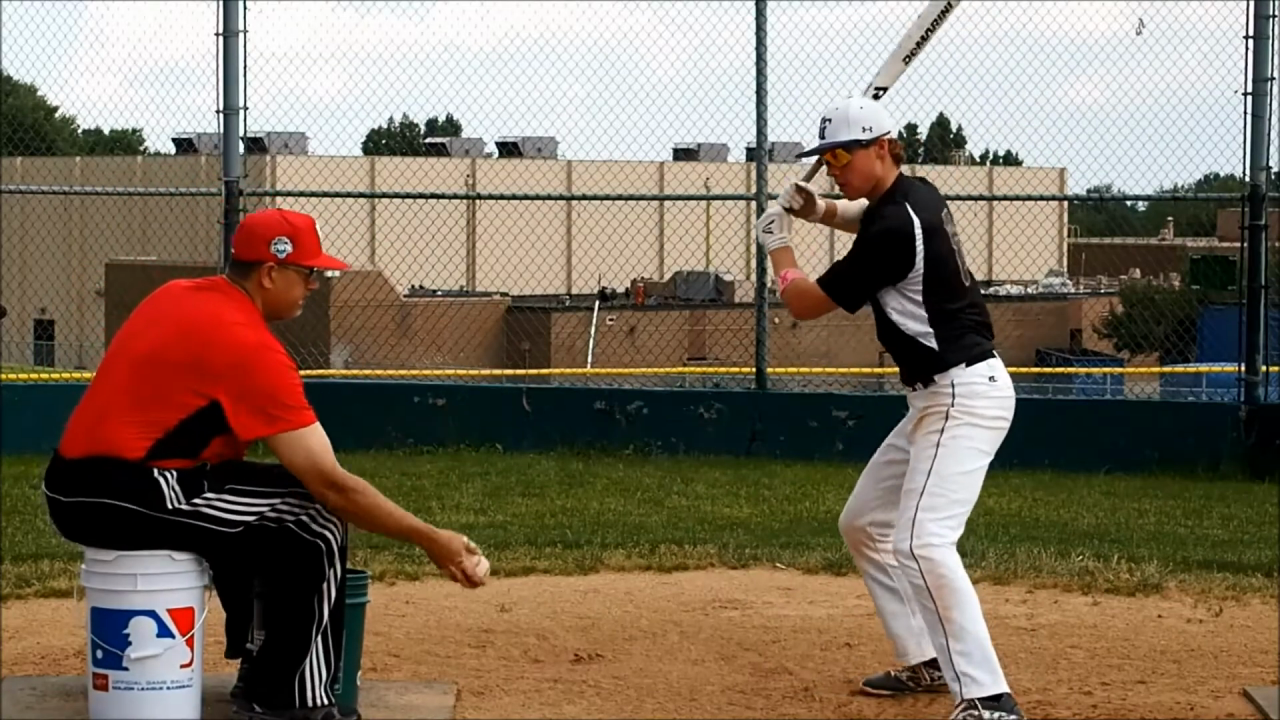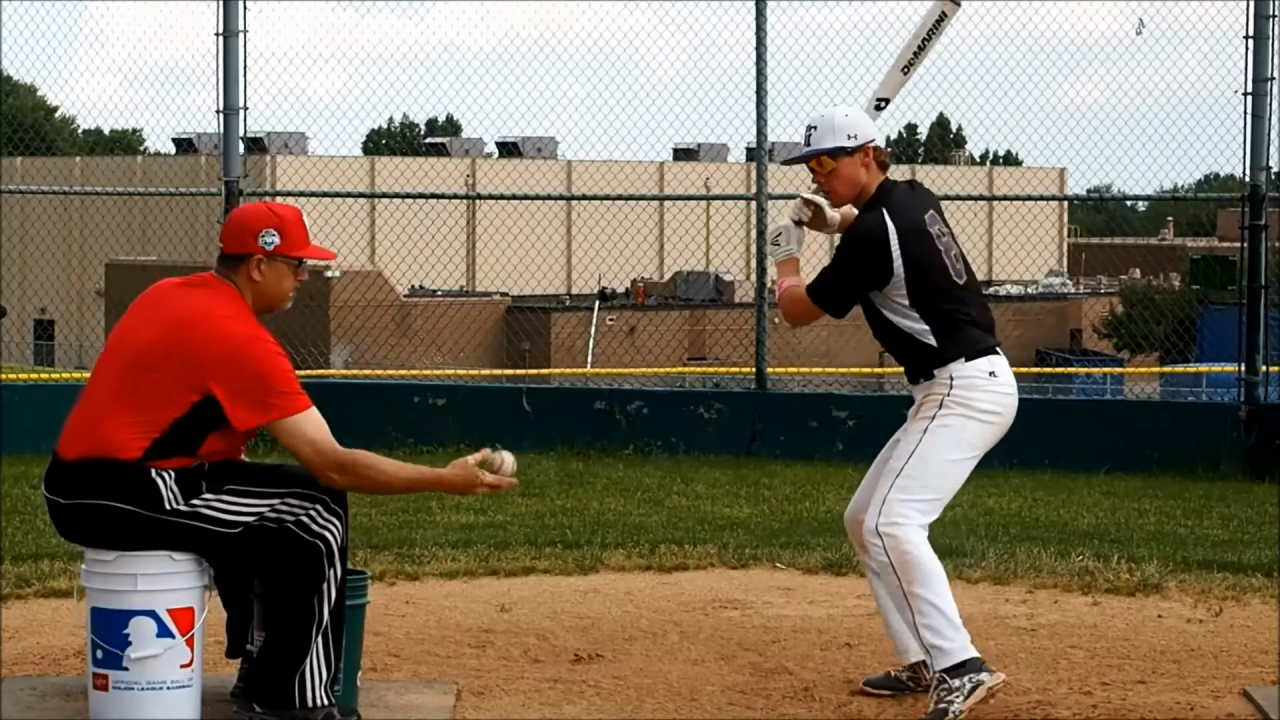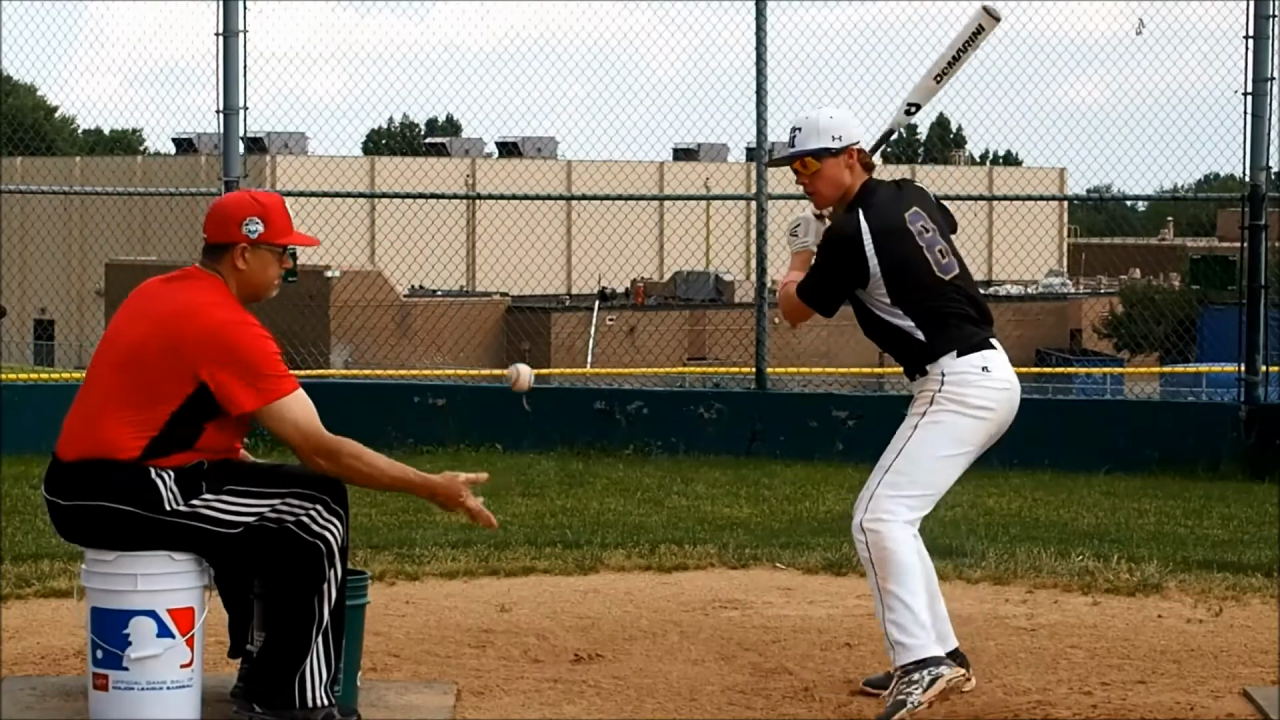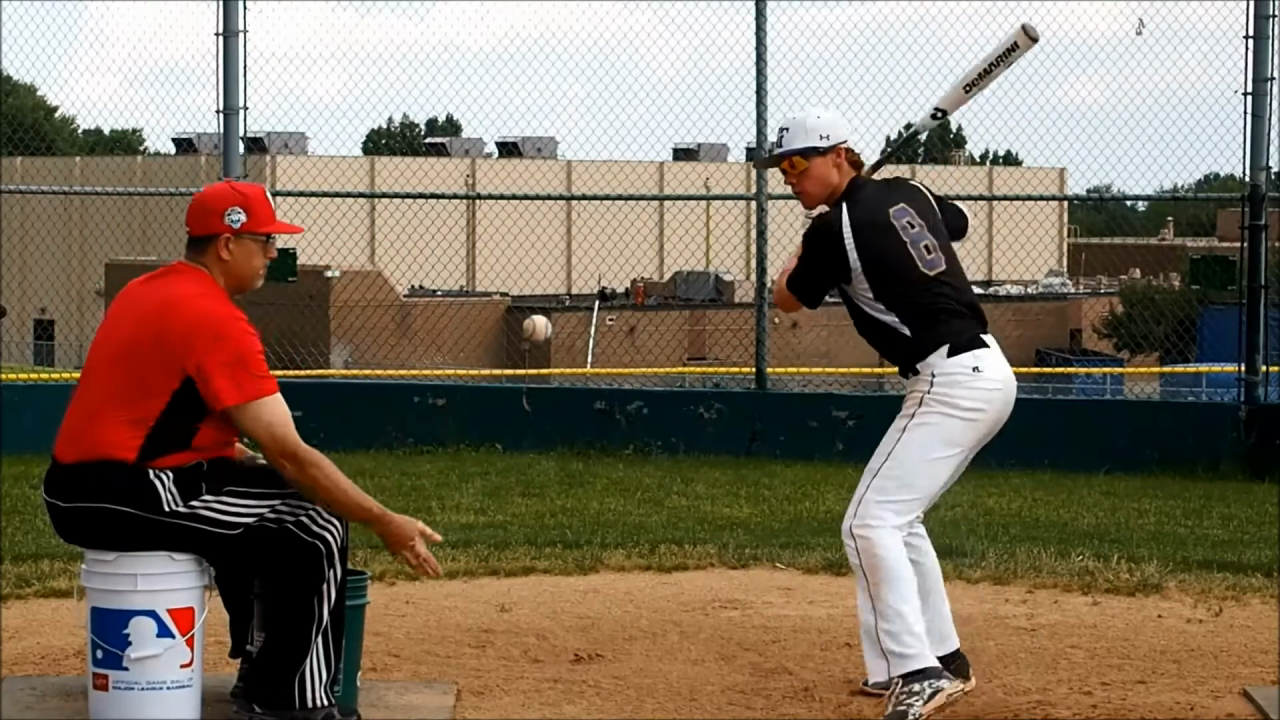
dt=0.1s
person 1, frame 1
left shoulder: (893, 230)
right shoulder: (914, 193)
left elbow: (803, 304)
right elbow: (871, 215)
left wrist: (776, 243)
right wrist: (820, 208)
left hip: (966, 394)
right hip: (947, 393)
left knee: (923, 542)
right knee: (863, 523)
right ankle: (932, 661)
person 1, frame 2
left shoulder: (874, 234)
right shoulder: (911, 195)
left elbow: (797, 311)
left wrist: (784, 251)
right wrist: (828, 218)
left hip: (966, 389)
right hip: (954, 388)
left knee: (894, 522)
right knee: (865, 519)
left ankle: (960, 670)
right ankle: (929, 661)
person 1, frame 3
left shoulder: (847, 235)
right shoulder: (910, 194)
left elbow: (793, 310)
left wrist: (801, 246)
left hip: (961, 384)
right hip: (982, 376)
left knee: (881, 516)
right knee: (887, 514)
left ankle: (919, 665)
right ankle: (934, 653)
person 1, frame 4
left shoulder: (832, 230)
right shoulder: (908, 191)
left elbow: (786, 298)
right elbow: (957, 223)
left hip: (951, 383)
right hip: (979, 374)
left knee: (871, 521)
right knee: (892, 518)
right ankle: (940, 657)
person 2, frame 1
left shoulder: (177, 295)
right shoulder: (248, 347)
right elbow: (331, 483)
left wrist: (231, 458)
right wrist: (430, 540)
left hip: (79, 485)
right hip: (120, 496)
left knee: (273, 496)
right knee: (313, 513)
left ankle: (264, 676)
person 2, frame 2
left shoulder: (167, 293)
right shoulder: (240, 337)
right elbow: (332, 464)
left wrist: (234, 457)
right wrist: (444, 479)
left hip: (79, 487)
right hip: (121, 498)
left knee: (275, 506)
right knee: (313, 518)
left ankle: (265, 673)
person 2, frame 3
left shoulder: (154, 290)
right shoulder: (230, 327)
right elbow: (321, 447)
left wrist: (233, 457)
right wrist: (433, 488)
left hip: (79, 488)
right hip: (120, 500)
left knee: (280, 499)
right knee: (316, 517)
left ankle: (266, 670)
person 2, frame 4
left shoulder: (146, 289)
right shoulder: (215, 318)
right elbow: (288, 453)
left wrist: (240, 455)
right wrist: (384, 522)
left hip: (76, 486)
right hip: (116, 499)
left knee: (272, 492)
right knee: (313, 521)
